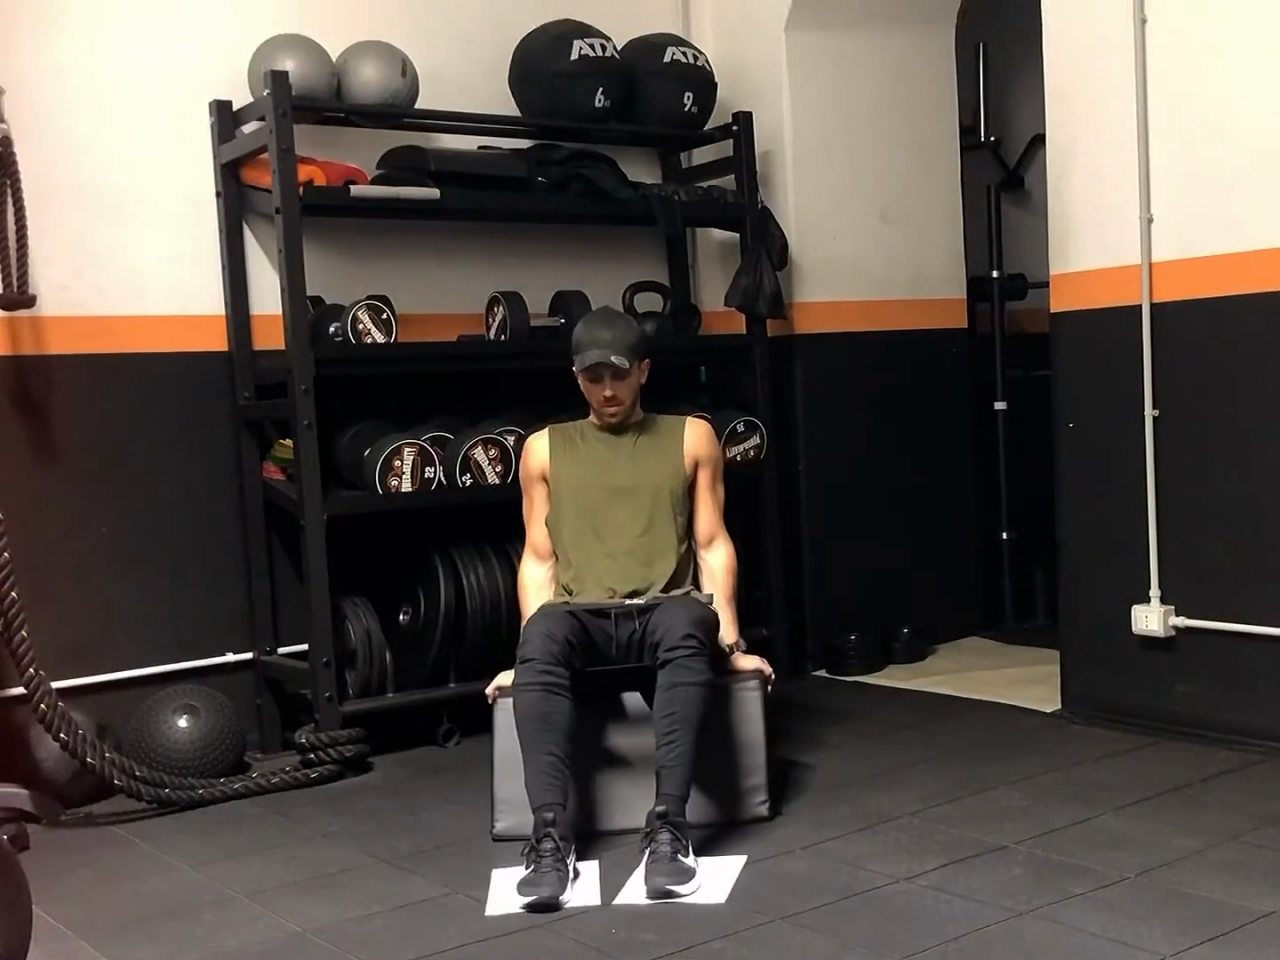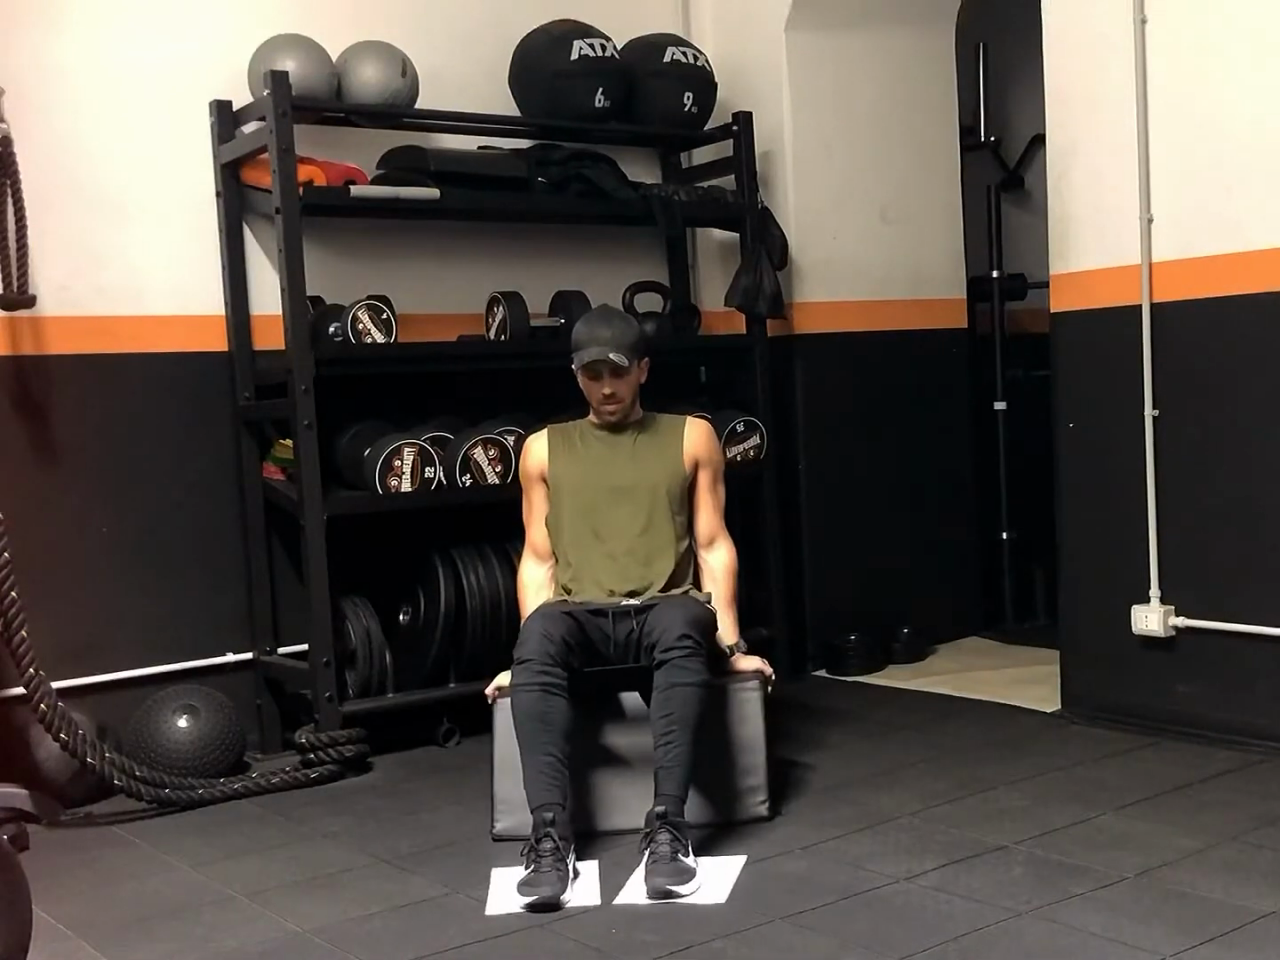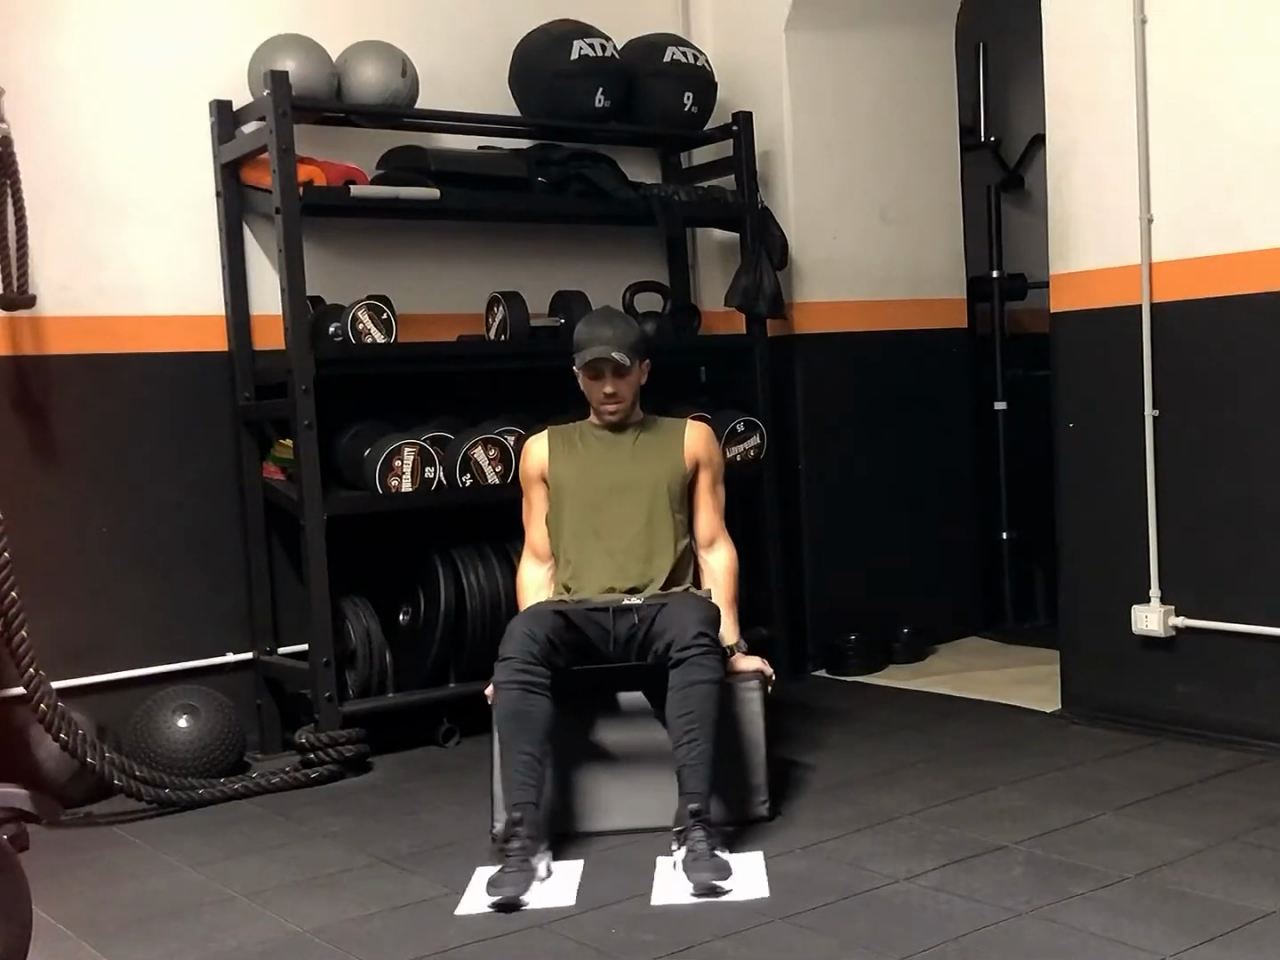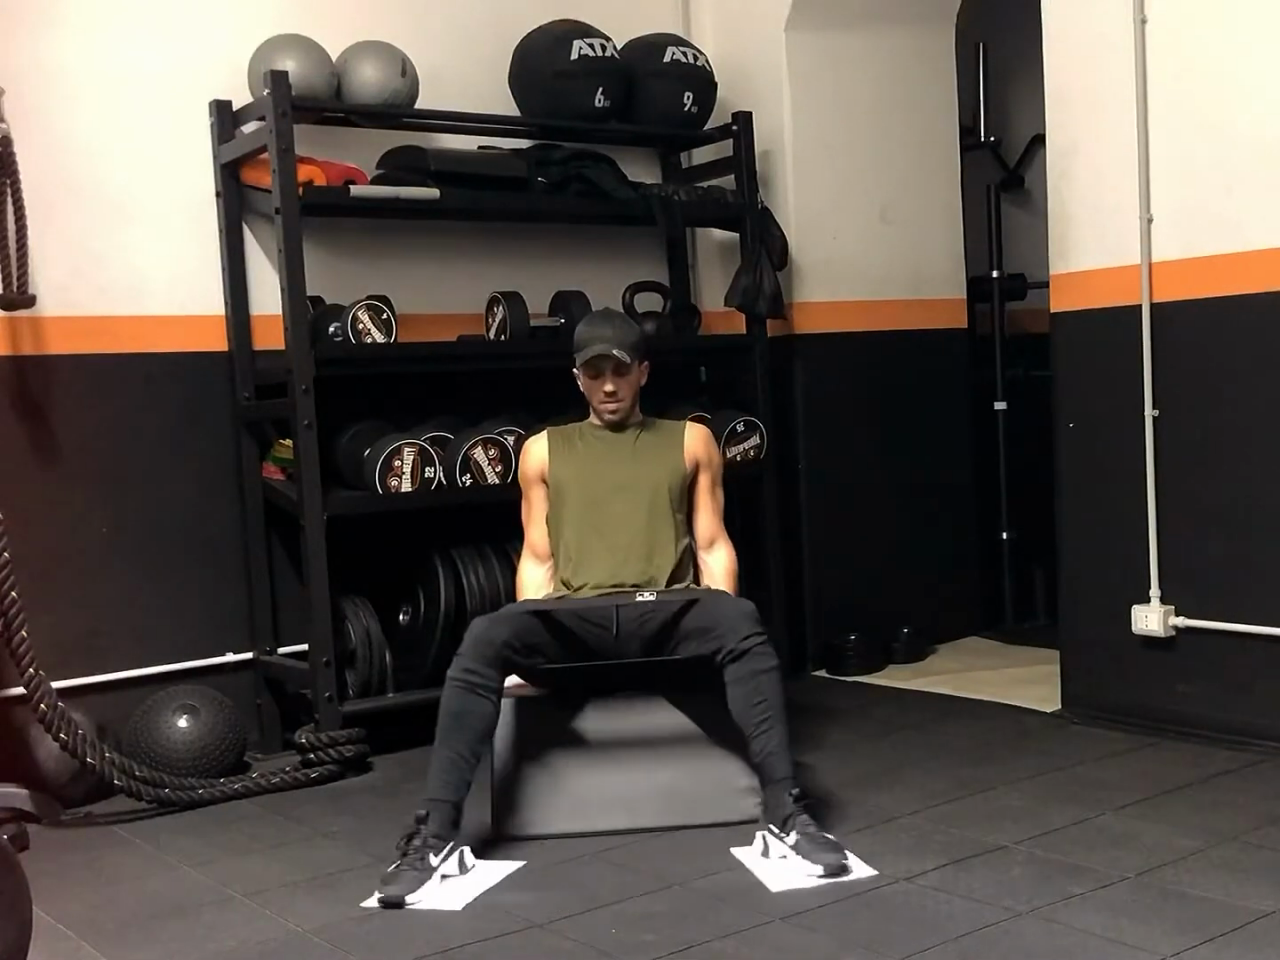
dt=0.3s
person 1, frame 1
left shoulder: (692, 437)
right shoulder: (544, 448)
left elbow: (712, 546)
right elbow: (538, 559)
left wrist: (731, 641)
right wrist: (529, 652)
left hip: (665, 611)
right hip: (582, 618)
left knee: (689, 628)
right knee: (543, 638)
left ankle: (667, 826)
right ankle: (551, 834)
person 1, frame 2
left shoulder: (692, 437)
right shoulder: (543, 448)
left elbow: (713, 546)
right elbow: (539, 560)
left wrist: (731, 644)
right wrist: (532, 650)
left hip: (664, 613)
right hip: (581, 618)
left knee: (683, 631)
right knee: (538, 638)
left ankle: (666, 826)
right ankle: (550, 834)
person 1, frame 3
left shoulder: (692, 440)
right shoulder: (544, 450)
left elbow: (713, 547)
right elbow: (538, 561)
left wrist: (733, 643)
right wrist: (528, 653)
left hip: (665, 612)
right hip: (582, 619)
left knee: (696, 626)
right knee: (521, 636)
left ankle: (692, 822)
right ankle: (525, 833)
person 1, frame 4
left shoulder: (690, 440)
right shoulder: (543, 450)
left elbow: (713, 546)
right elbow: (537, 559)
left wrist: (723, 634)
right wrist: (526, 651)
left hip: (665, 610)
right hip: (578, 615)
left knee: (744, 622)
right knee: (483, 640)
left ankle: (784, 811)
right ankle: (436, 831)
